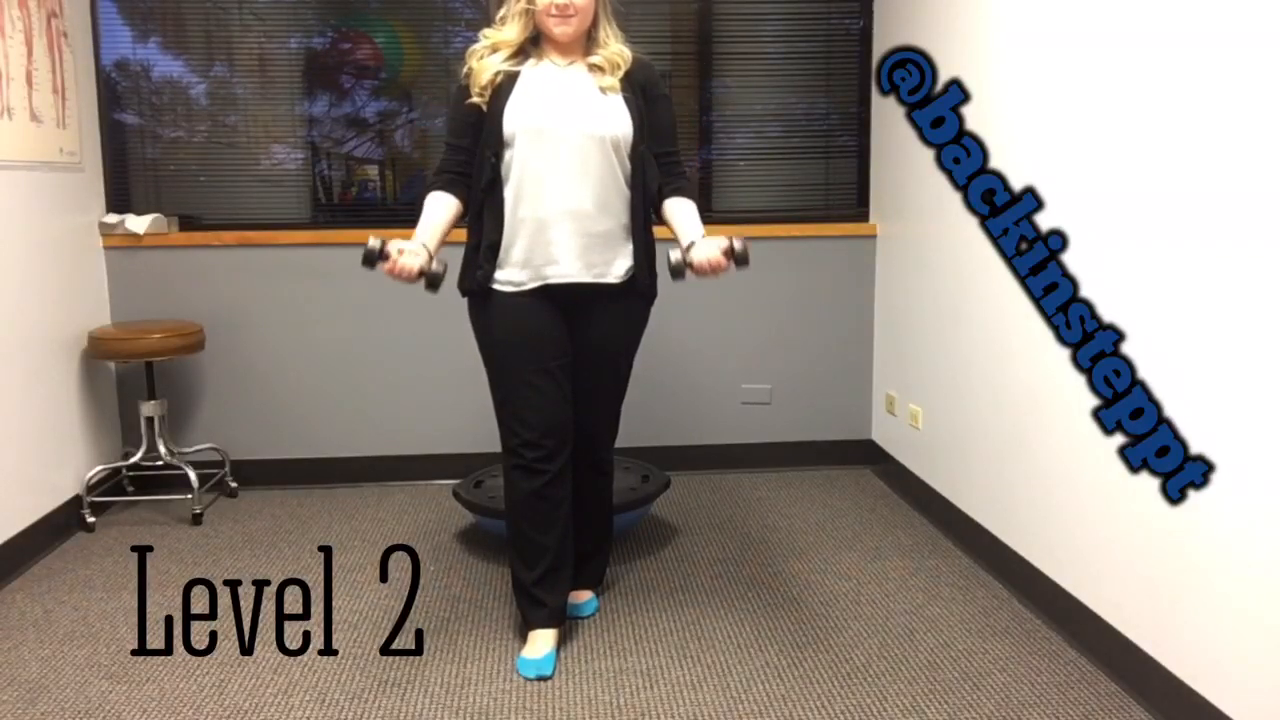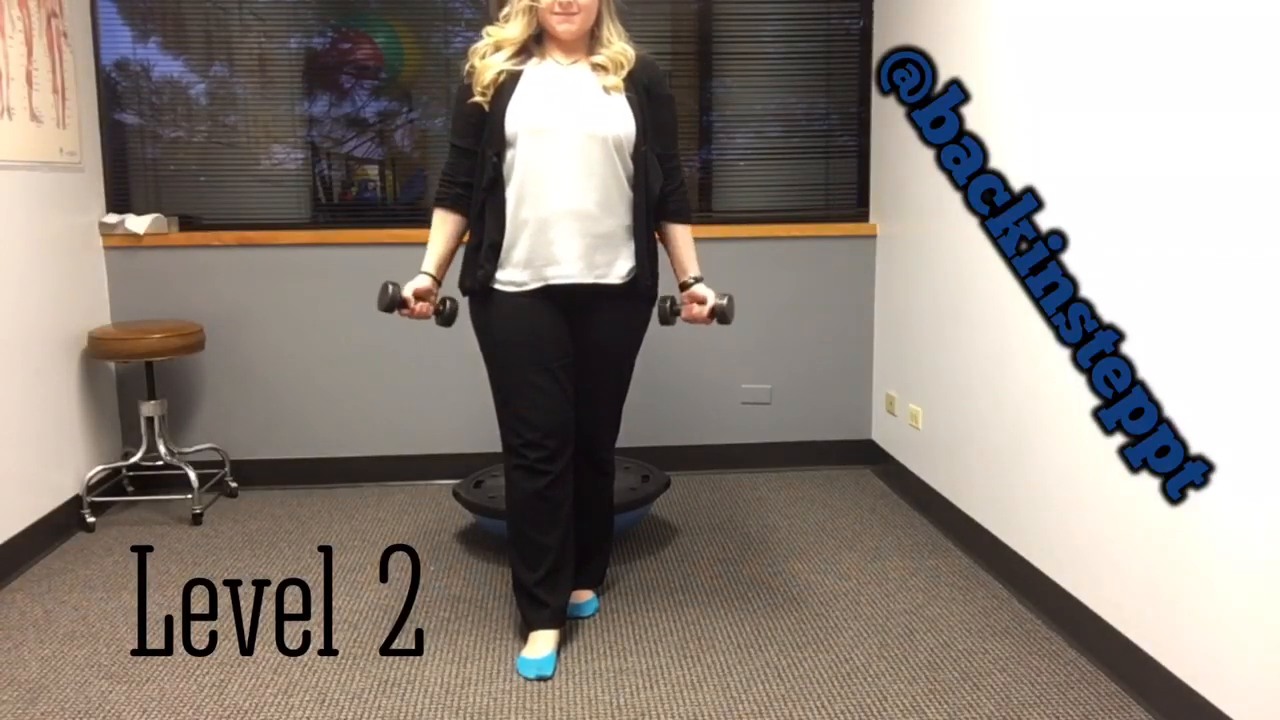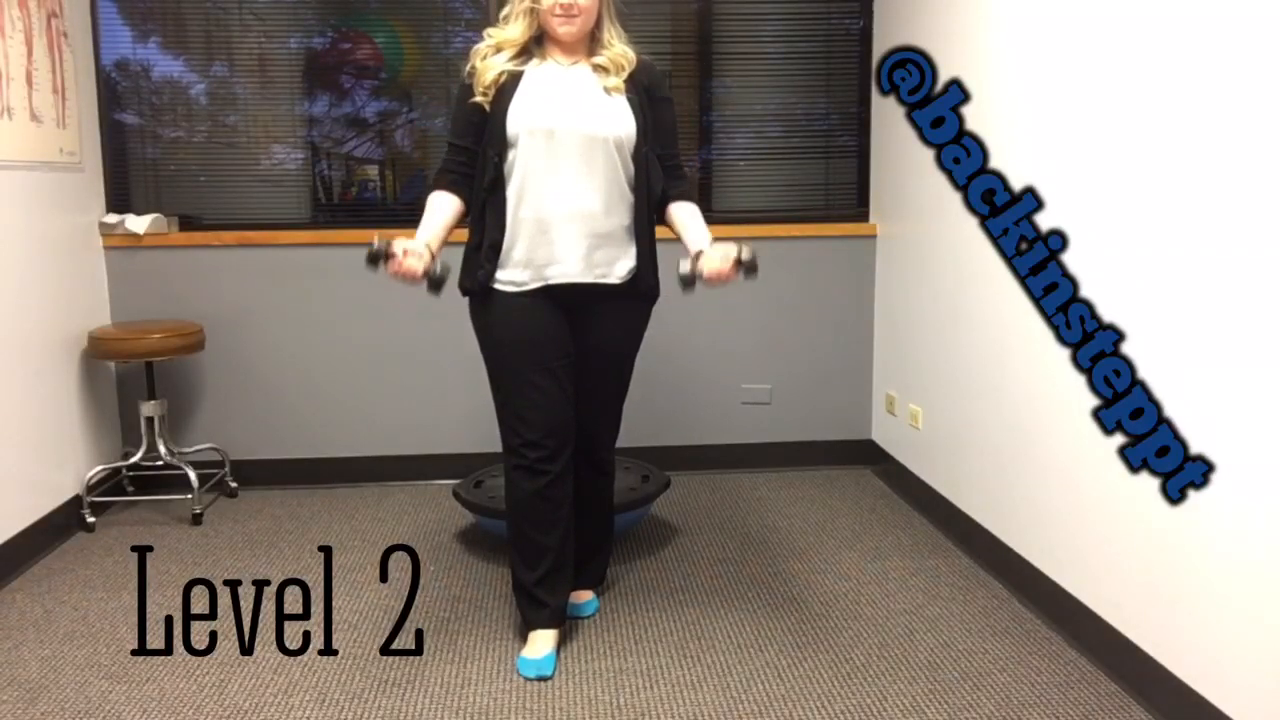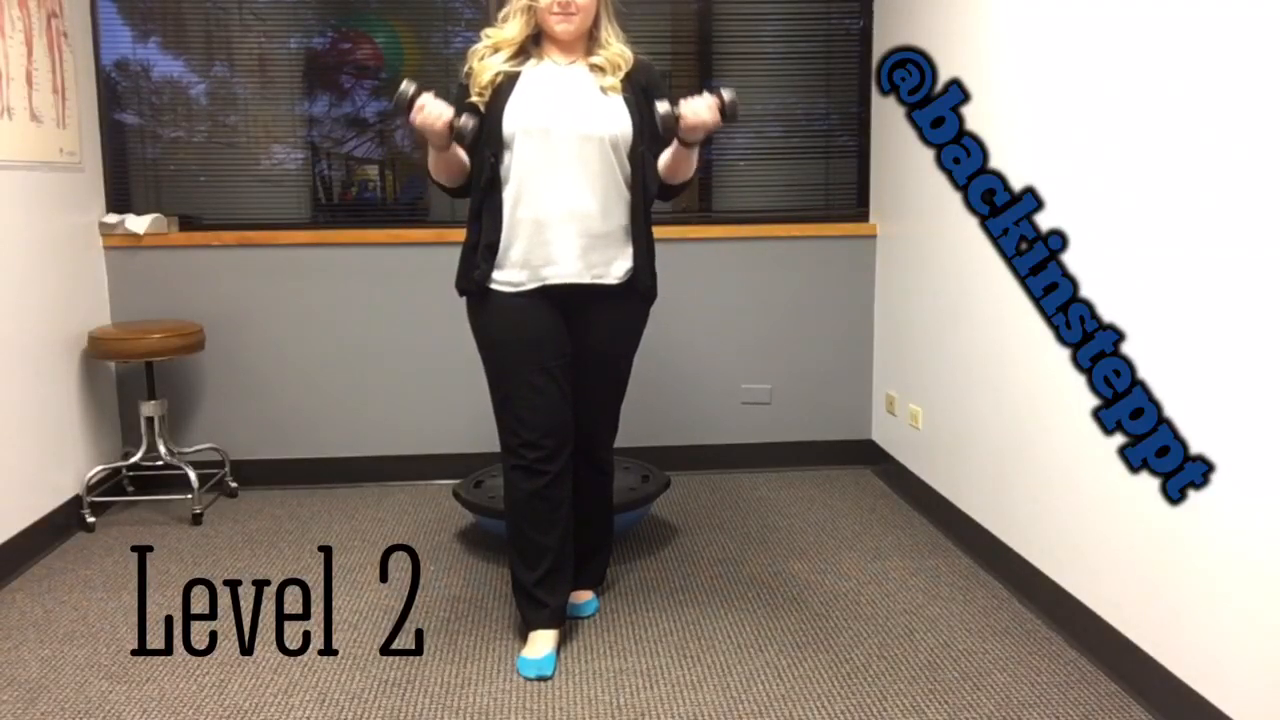
dt=0.4s
person 1, frame 1
left shoulder: (635, 77)
right shoulder: (489, 74)
left elbow: (667, 176)
right elbow: (456, 176)
left wrist: (695, 240)
right wrist: (422, 242)
left hip: (612, 289)
right hip: (516, 290)
left knee: (594, 439)
right knee: (533, 446)
left ankle: (585, 577)
right ankle: (542, 614)
person 1, frame 2
left shoulder: (638, 75)
right shoulder: (491, 71)
left elbow: (667, 186)
right elbow: (459, 182)
left wrist: (689, 278)
right wrist: (431, 272)
left hip: (613, 289)
right hip: (516, 290)
left knee: (594, 440)
right knee: (535, 446)
left ankle: (584, 578)
right ankle: (542, 614)
person 1, frame 3
left shoulder: (638, 77)
right shoulder: (493, 73)
left elbow: (668, 178)
right elbow: (460, 173)
left wrist: (701, 243)
right wrist: (426, 237)
left hip: (614, 289)
right hip: (518, 289)
left knee: (594, 439)
right knee: (534, 446)
left ankle: (583, 578)
right ankle: (542, 614)
person 1, frame 4
left shoulder: (634, 76)
right shoulder: (492, 70)
left elbow: (665, 182)
right elbow: (460, 179)
left wrist: (689, 138)
right wrist: (438, 138)
left hip: (610, 288)
right hip: (514, 289)
left knee: (592, 438)
right knee: (532, 446)
left ankle: (583, 578)
right ankle: (541, 614)
